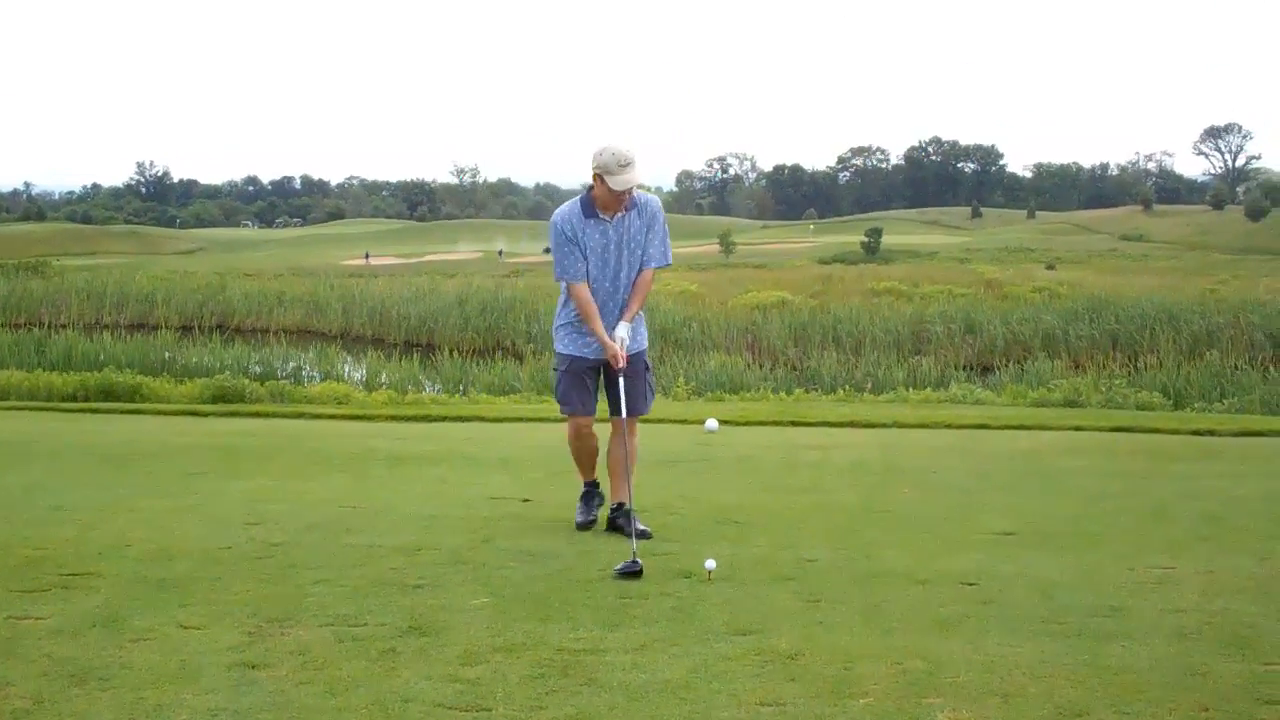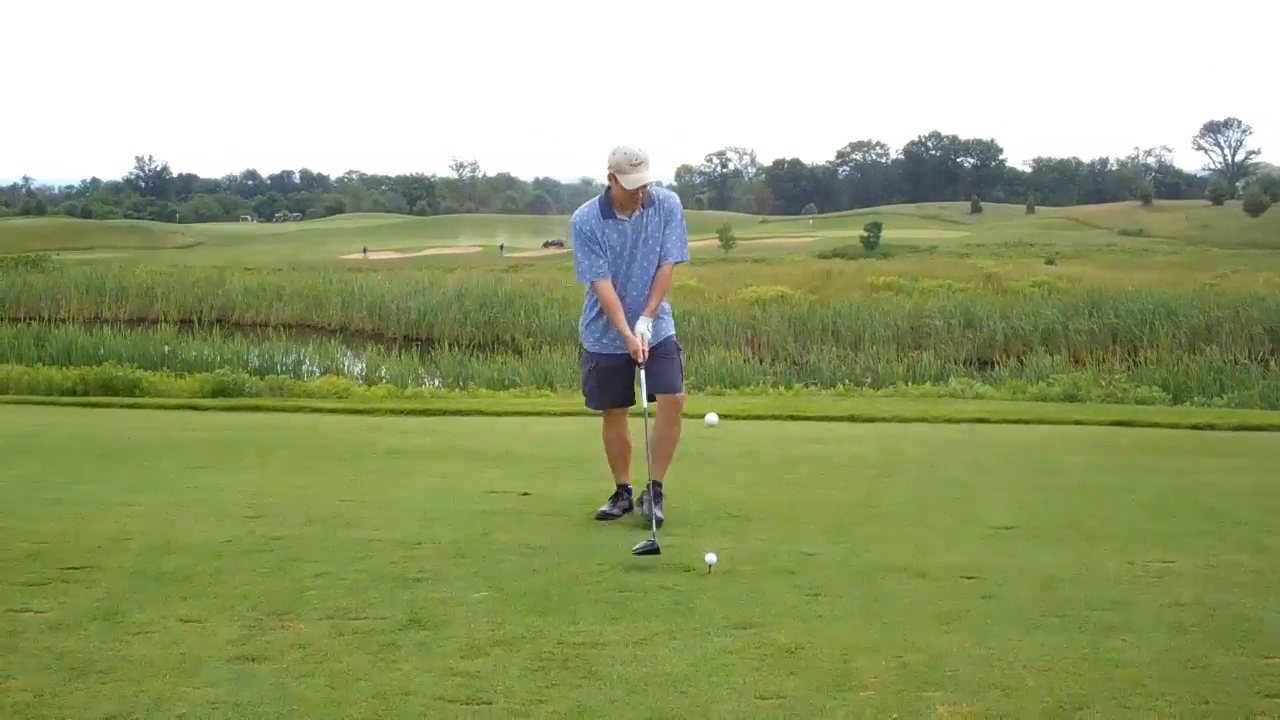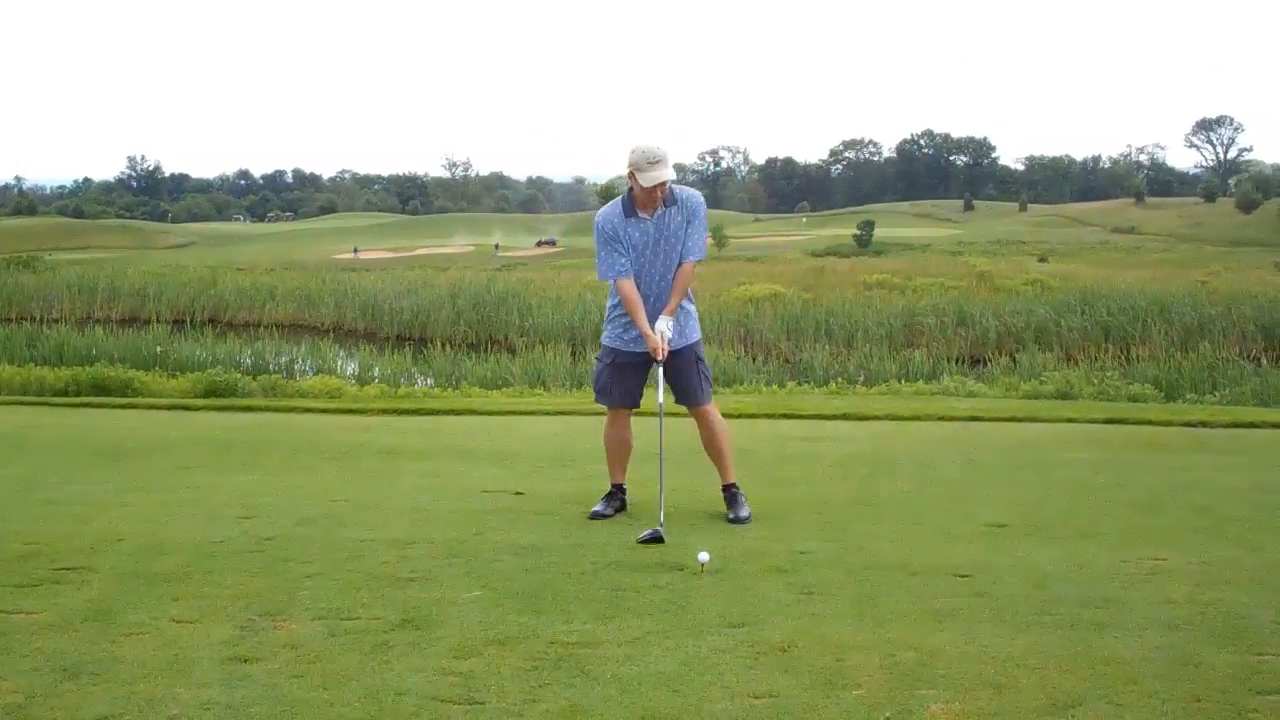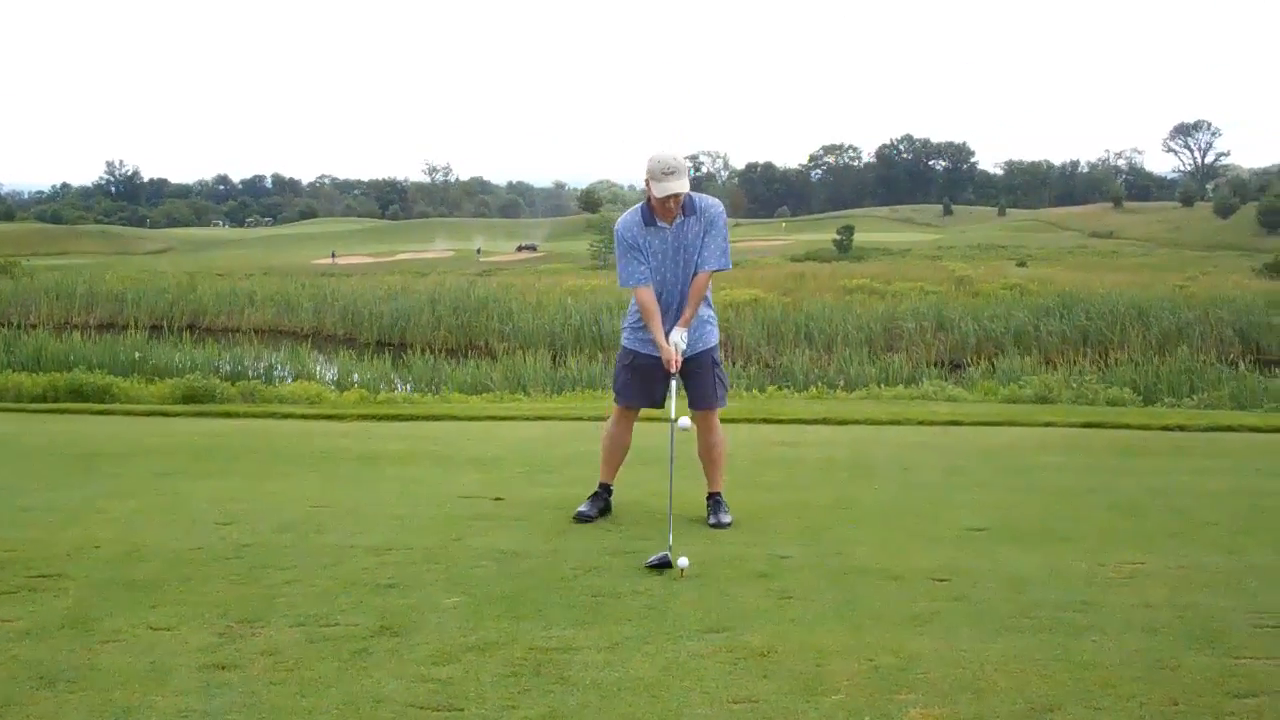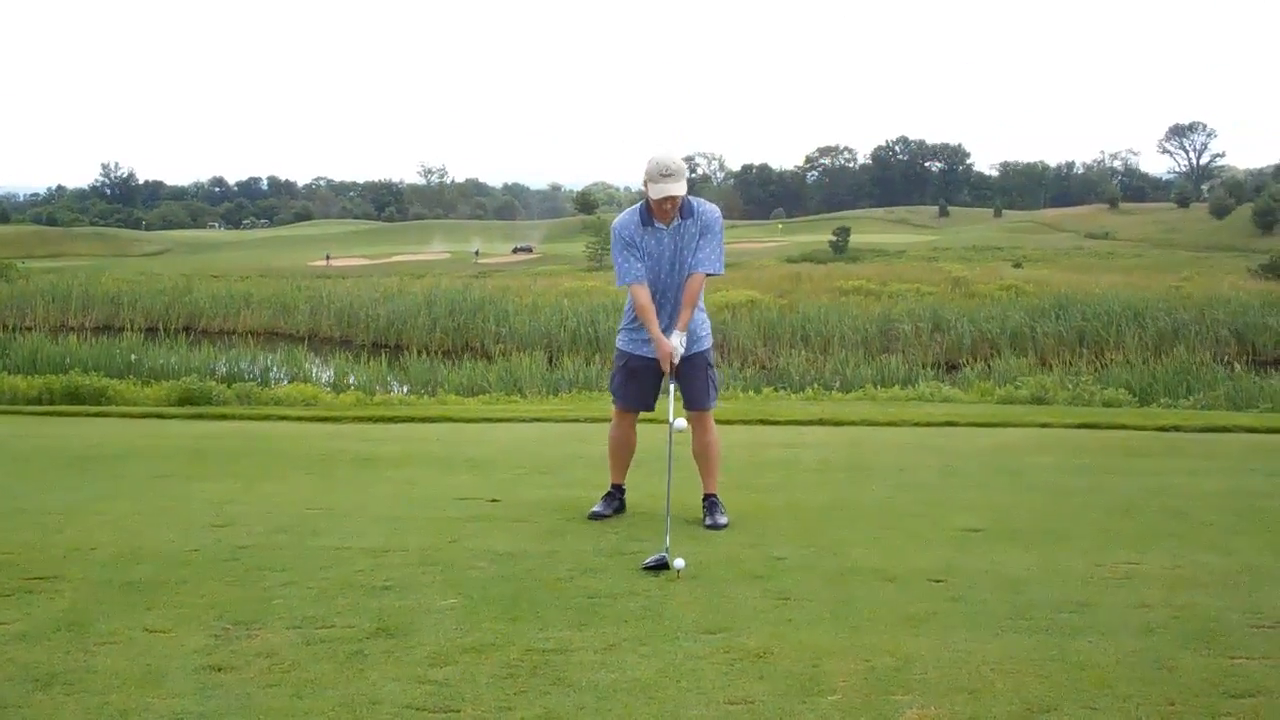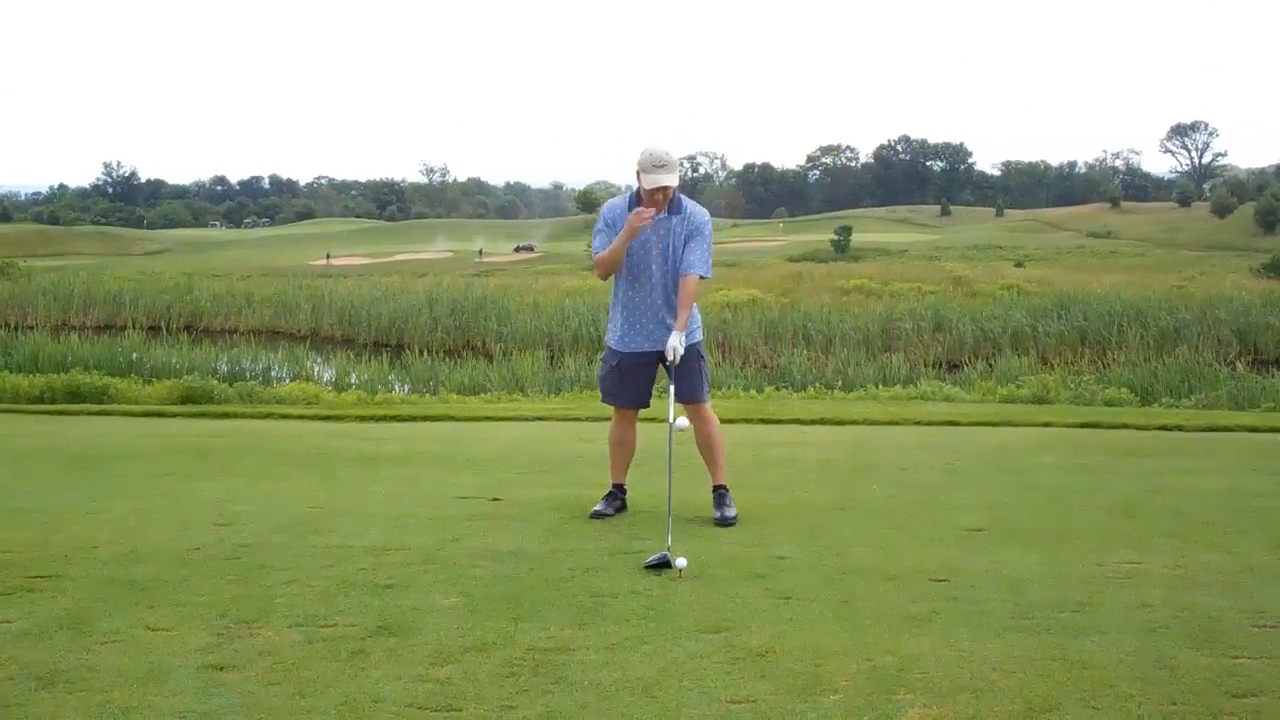
dt=0.3s
person 1, frame 1
left shoulder: (650, 208)
right shoulder: (565, 220)
left elbow: (648, 270)
right elbow: (577, 286)
left wrist: (624, 324)
right wrist: (604, 340)
left hip: (629, 335)
right hip: (578, 338)
left knee: (625, 423)
right knee: (580, 420)
left ankle: (619, 508)
right ankle: (590, 487)
person 1, frame 2
left shoulder: (668, 204)
right shoulder: (585, 220)
left elbow: (667, 264)
right elbow: (601, 283)
left wrist: (646, 319)
right wrist: (626, 334)
left hip: (655, 326)
right hip: (604, 333)
left knee: (672, 401)
right knee: (613, 414)
left ankle: (654, 490)
right ankle: (622, 491)
person 1, frame 3
left shoulder: (692, 203)
right shoulder: (608, 219)
left elbow: (689, 265)
right elbow: (624, 282)
left wrist: (666, 318)
right wrist: (647, 333)
left hip: (679, 327)
right hip: (625, 334)
left knee: (703, 410)
right knee: (617, 411)
left ankle: (732, 491)
right ankle: (616, 492)
person 1, frame 4
left shoulder: (711, 212)
right shoulder: (627, 227)
left elbow: (705, 274)
right elbow: (643, 289)
left wrist: (682, 328)
right wrist: (662, 343)
left hip: (698, 334)
right hip: (643, 336)
left knee: (707, 415)
right knee: (623, 412)
left ankle: (716, 498)
right ankle: (603, 493)
person 1, frame 5
left shoulder: (708, 216)
right shoulder: (625, 226)
left elbow: (698, 276)
right elbow: (637, 288)
left wrist: (679, 330)
right wrist: (658, 338)
left hip: (691, 337)
right hip: (638, 338)
left knee: (701, 416)
right knee: (624, 414)
left ankle: (711, 499)
right ankle: (616, 492)
person 1, frame 6
left shoulder: (696, 217)
right shoulder: (613, 212)
left elbow: (690, 276)
right elbow: (601, 269)
left wrist: (679, 329)
right wrist: (628, 232)
left hip: (681, 331)
right hip: (628, 334)
left knee: (699, 408)
right knee: (623, 413)
left ankle: (721, 492)
right ankle: (617, 492)
